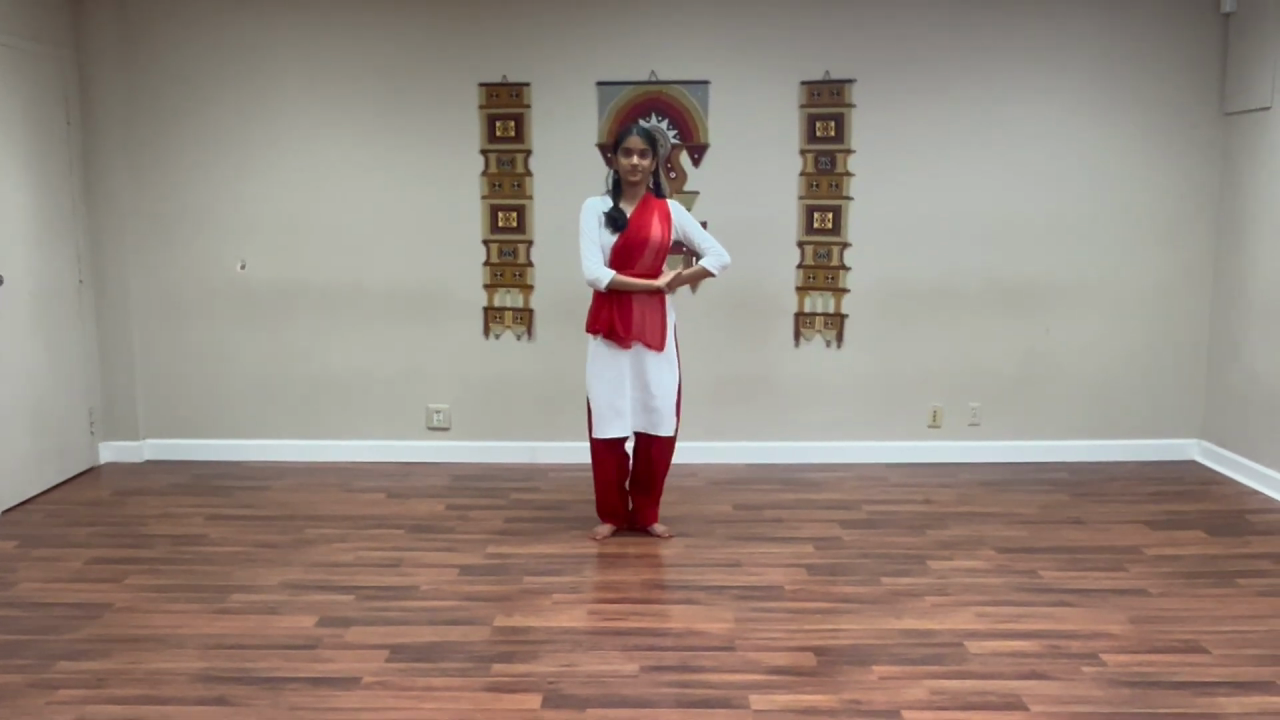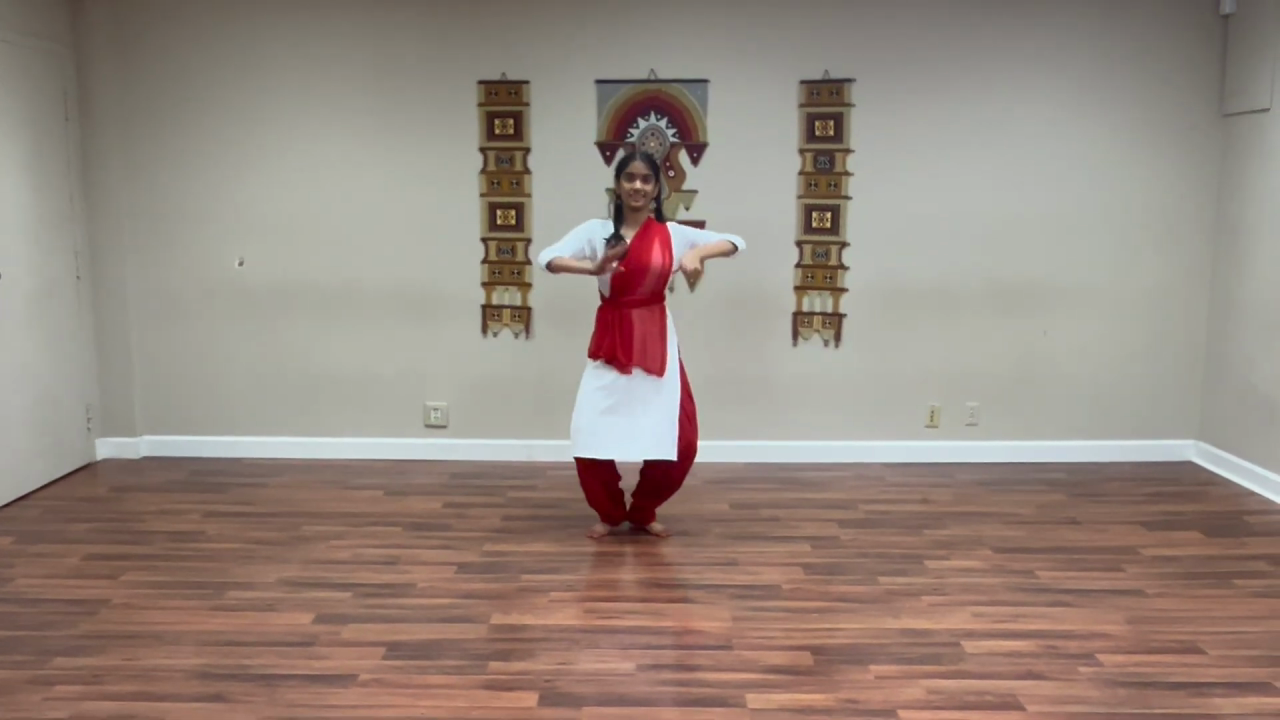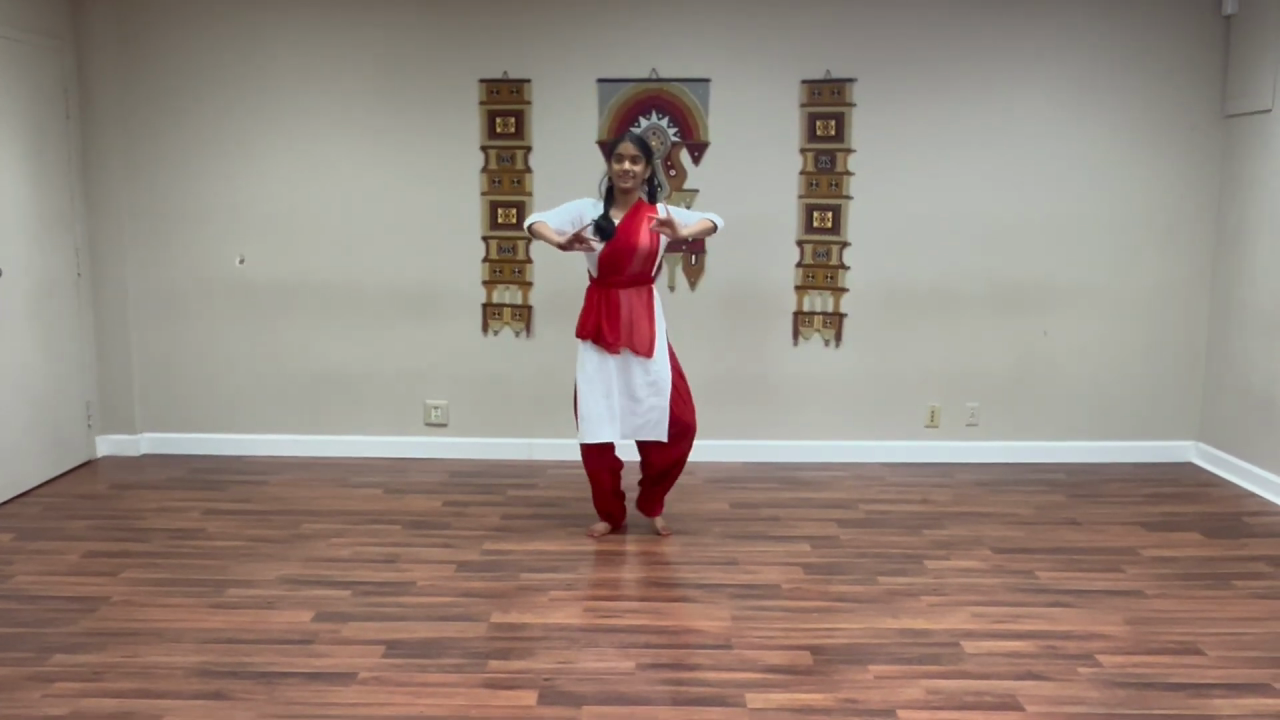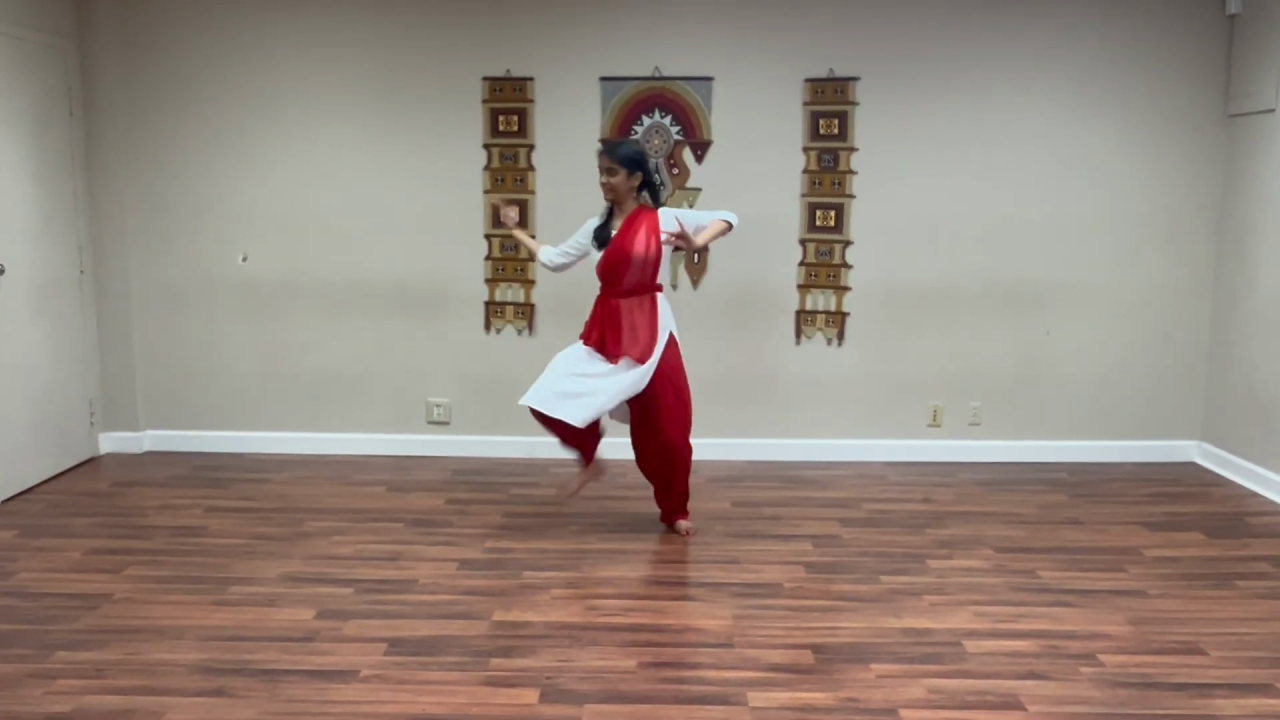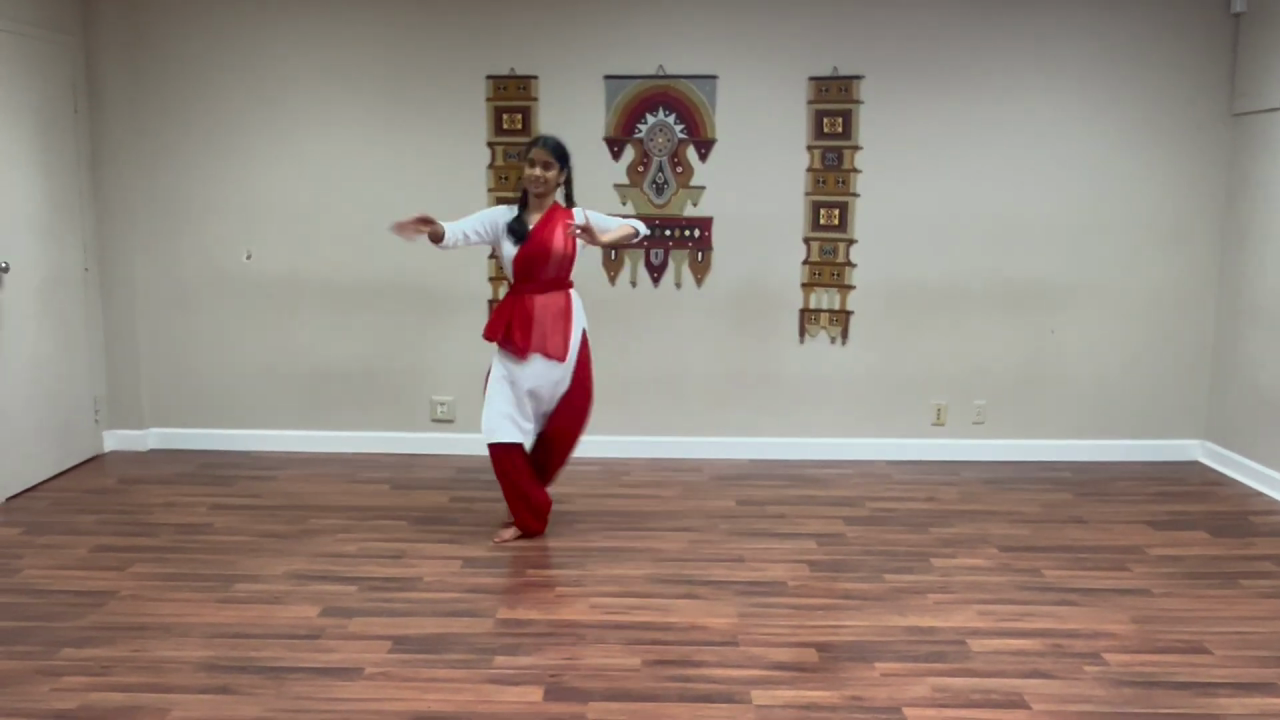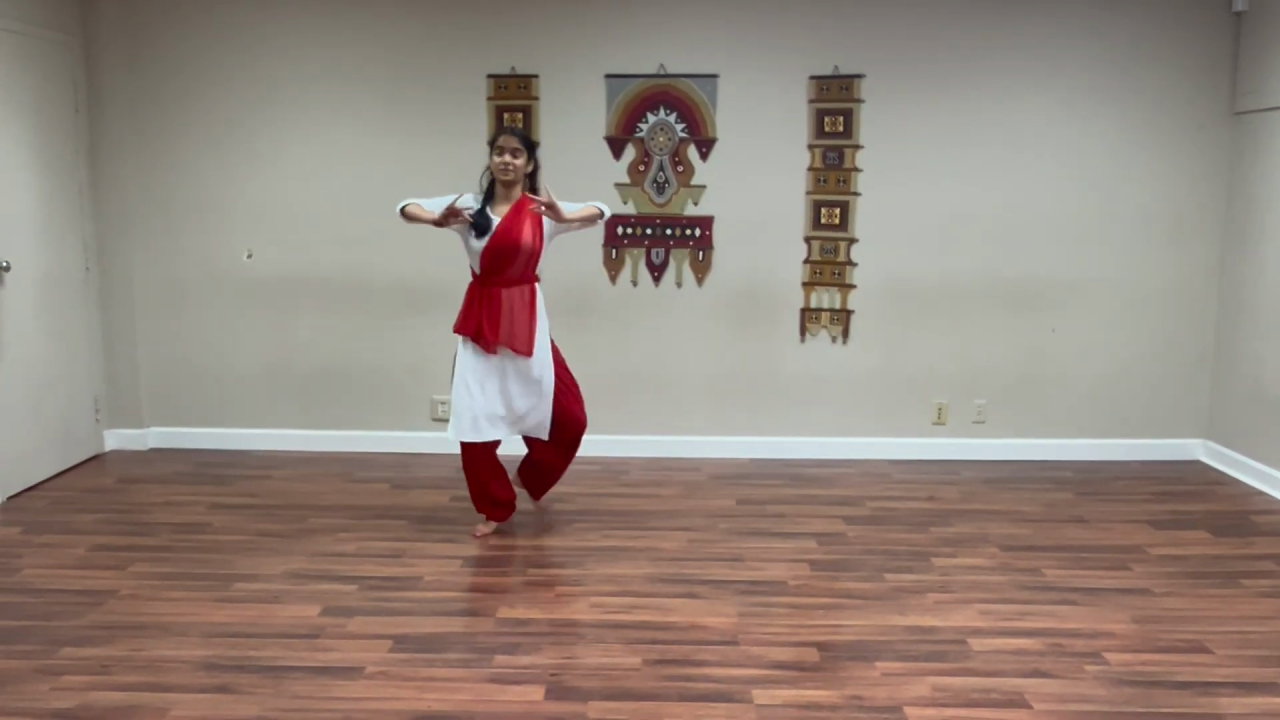
dt=0.5s
person 1, frame 1
left shoulder: (670, 210)
right shoulder: (595, 208)
left elbow: (719, 257)
right elbow: (593, 273)
left wrist: (673, 284)
right wrist: (653, 283)
left hip: (655, 325)
right hip: (609, 326)
left knee: (660, 424)
right knee: (606, 425)
left ankle: (644, 513)
right ankle: (612, 514)
person 1, frame 2
left shoulder: (672, 234)
right shoulder: (595, 231)
left elbow: (734, 242)
right elbow: (547, 258)
left wrist: (700, 253)
right wrist: (593, 268)
left hip: (657, 346)
right hip: (610, 346)
left knee: (680, 446)
right knee: (589, 442)
left ankle: (643, 511)
right ankle: (611, 513)
person 1, frame 3
left shoulder: (660, 213)
right shoulder: (586, 210)
left elbow: (713, 221)
right elbow: (534, 222)
left wrist: (681, 234)
right wrist: (561, 242)
left hip: (645, 323)
right hip: (599, 323)
left knee: (677, 420)
right knee: (597, 424)
left ankle: (652, 501)
right ankle: (610, 513)
person 1, frame 4
left shoulder: (665, 219)
right shoulder: (596, 228)
left elbow: (727, 218)
right elbow: (554, 259)
left wrist: (697, 242)
right wrist: (516, 231)
left hip: (651, 332)
right hip: (604, 331)
left knee: (668, 431)
right knee: (548, 399)
left ankle: (675, 511)
right ankle: (589, 460)
person 1, frame 5
left shoulder: (578, 219)
right shoulder: (500, 218)
left elbow: (637, 227)
right elbow: (450, 235)
left wrist: (603, 238)
right wrist: (428, 227)
left hip: (562, 328)
right hip: (514, 329)
left knee: (560, 428)
right knee: (506, 427)
left ankle: (530, 507)
right ankle: (528, 516)
person 1, frame 6
left shoulder: (541, 210)
right shoulder: (468, 207)
left elbow: (601, 210)
right elbow: (406, 208)
left wrist: (565, 218)
right wrist: (437, 220)
left hip: (527, 322)
right hip: (481, 323)
left knee: (567, 417)
right knee: (475, 424)
left ankle: (532, 480)
right ankle: (495, 507)
